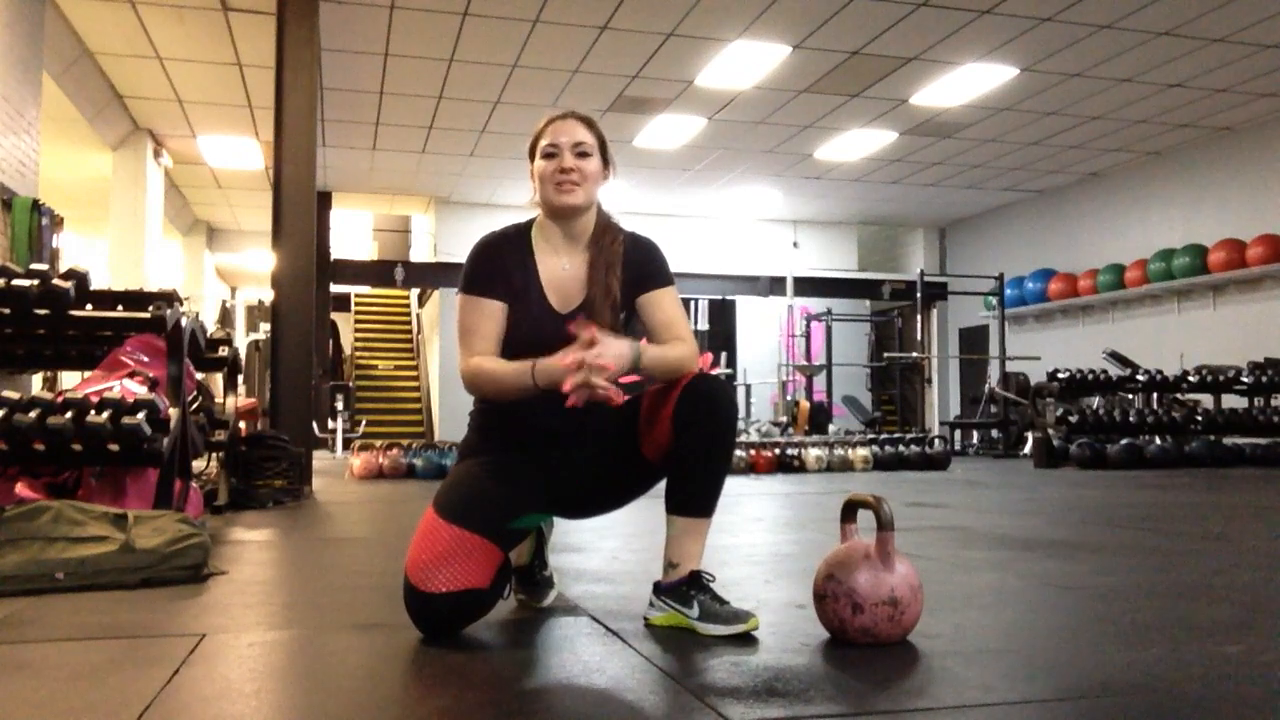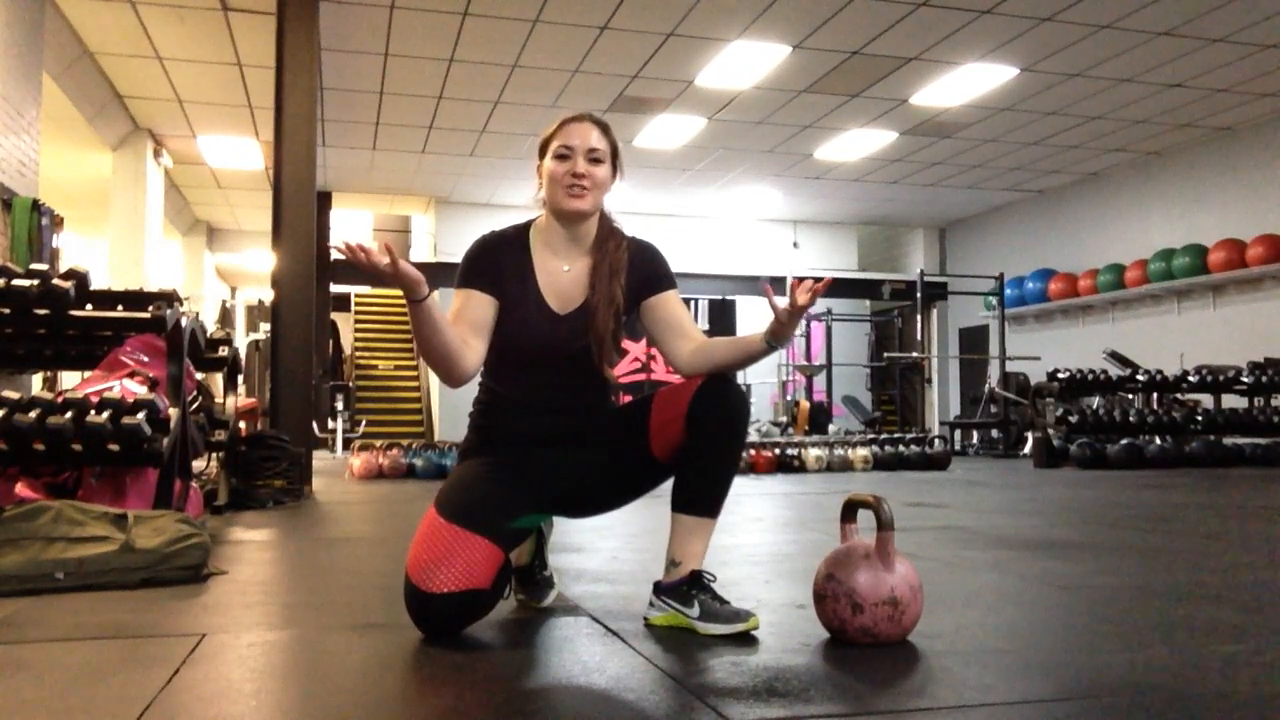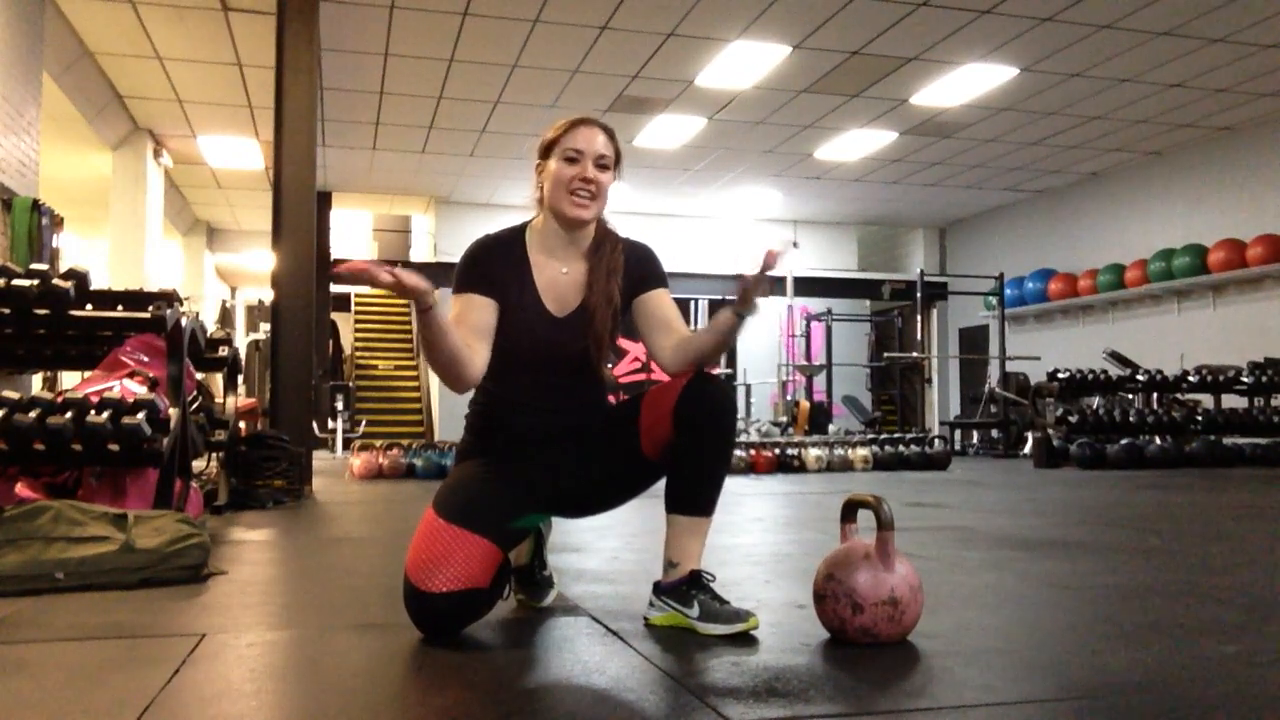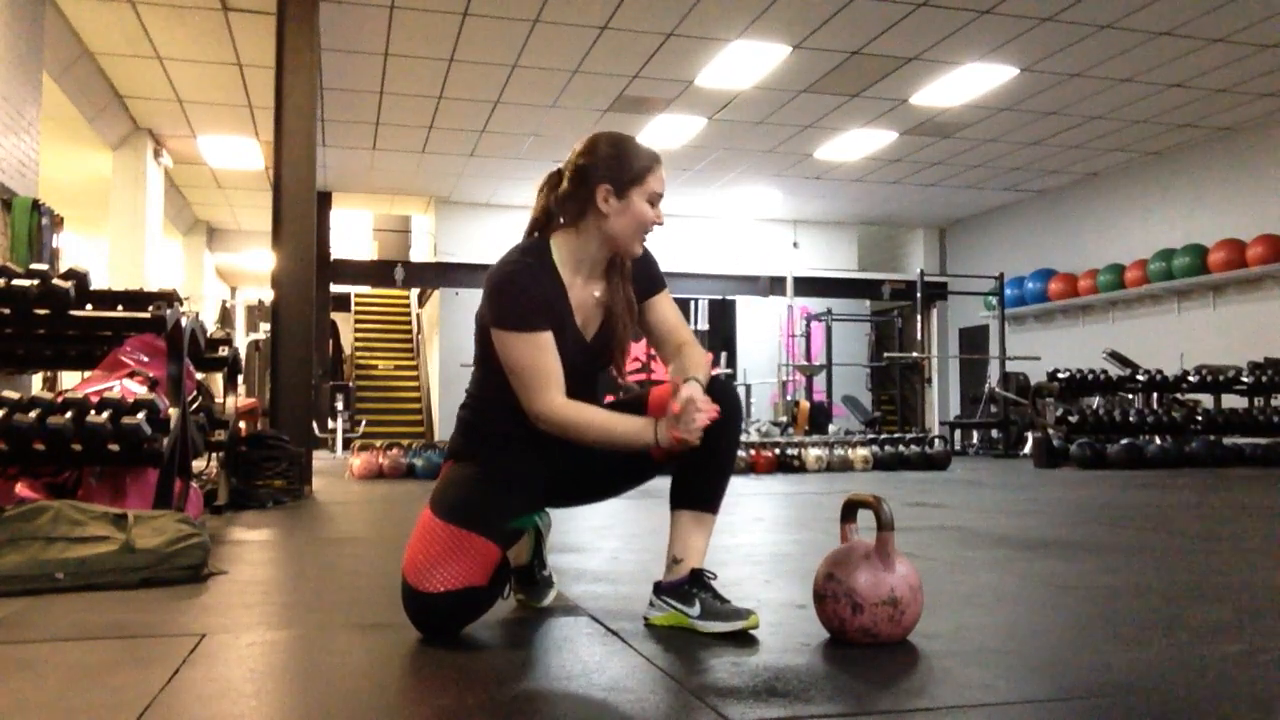
dt=1s
person 1, frame 1
left shoulder: (638, 255)
right shoulder: (496, 254)
left elbow: (684, 354)
right elbow: (475, 370)
left wrist: (627, 354)
right wrist: (547, 371)
left hip: (596, 447)
right hip: (507, 454)
left knee: (710, 398)
right knee: (435, 607)
left ankle: (678, 590)
right ankle: (524, 542)
person 1, frame 2
left shoulder: (637, 261)
right shoulder: (494, 254)
left elbow: (690, 354)
right elbow: (458, 367)
left wrist: (773, 336)
right wrist: (416, 292)
left hip: (593, 449)
right hip: (505, 456)
left knee: (720, 400)
right knee: (438, 607)
left ankle: (679, 590)
right ankle: (524, 544)
person 1, frame 3
left shoulder: (632, 261)
right shoulder: (491, 257)
left elbow: (675, 354)
right elbow: (463, 372)
left wrist: (738, 310)
right wrist: (424, 303)
left hip: (590, 449)
right hip: (502, 457)
left knee: (709, 399)
right knee: (436, 607)
left ankle: (678, 588)
right ankle: (522, 545)
person 1, frame 4
left shoulder: (635, 266)
right shoulder: (519, 278)
left elbow: (684, 348)
right elbow: (547, 408)
left wrist: (690, 387)
right wrist: (661, 431)
left hip: (582, 447)
right hip: (499, 454)
left knee: (716, 401)
right knee: (435, 608)
left ankle: (680, 588)
right ankle: (521, 542)
